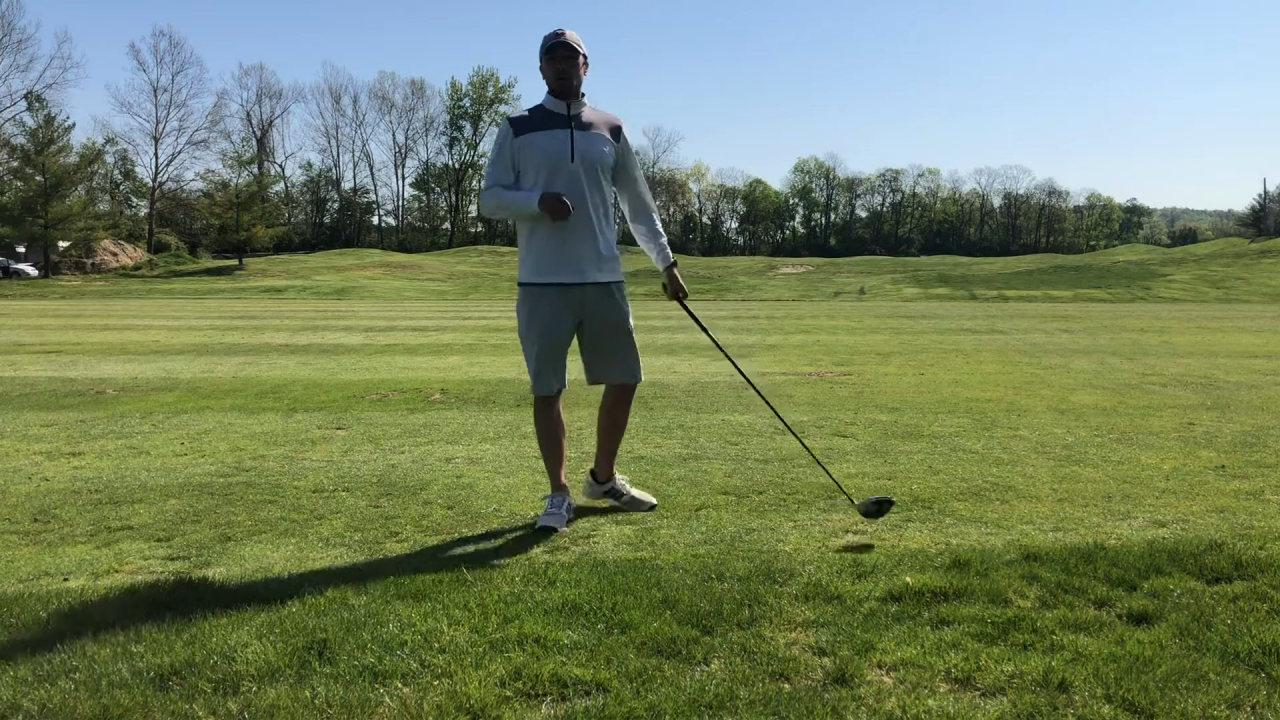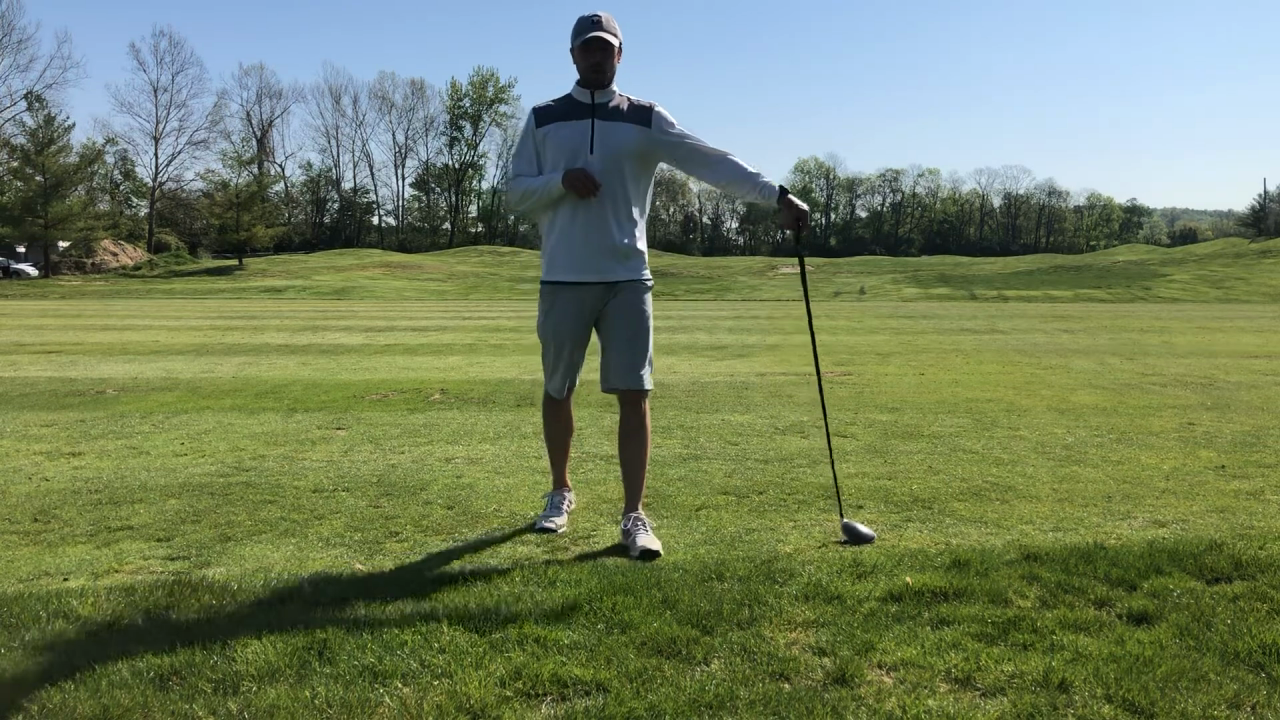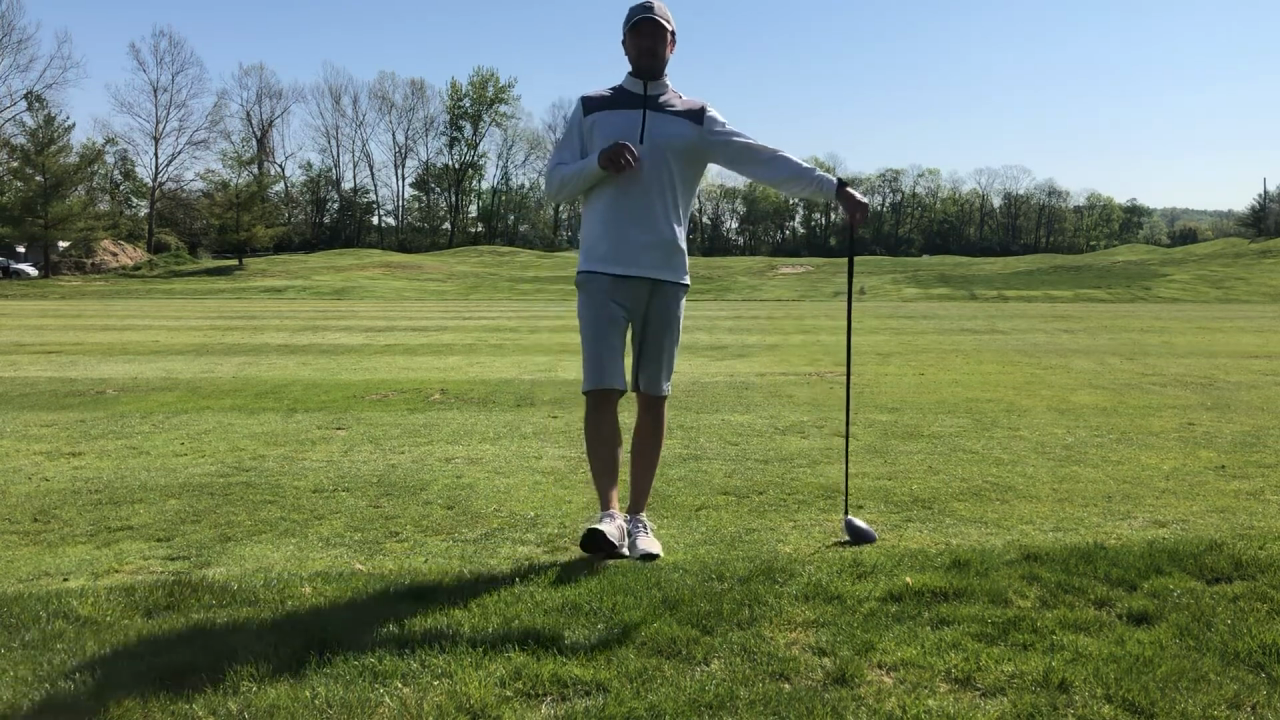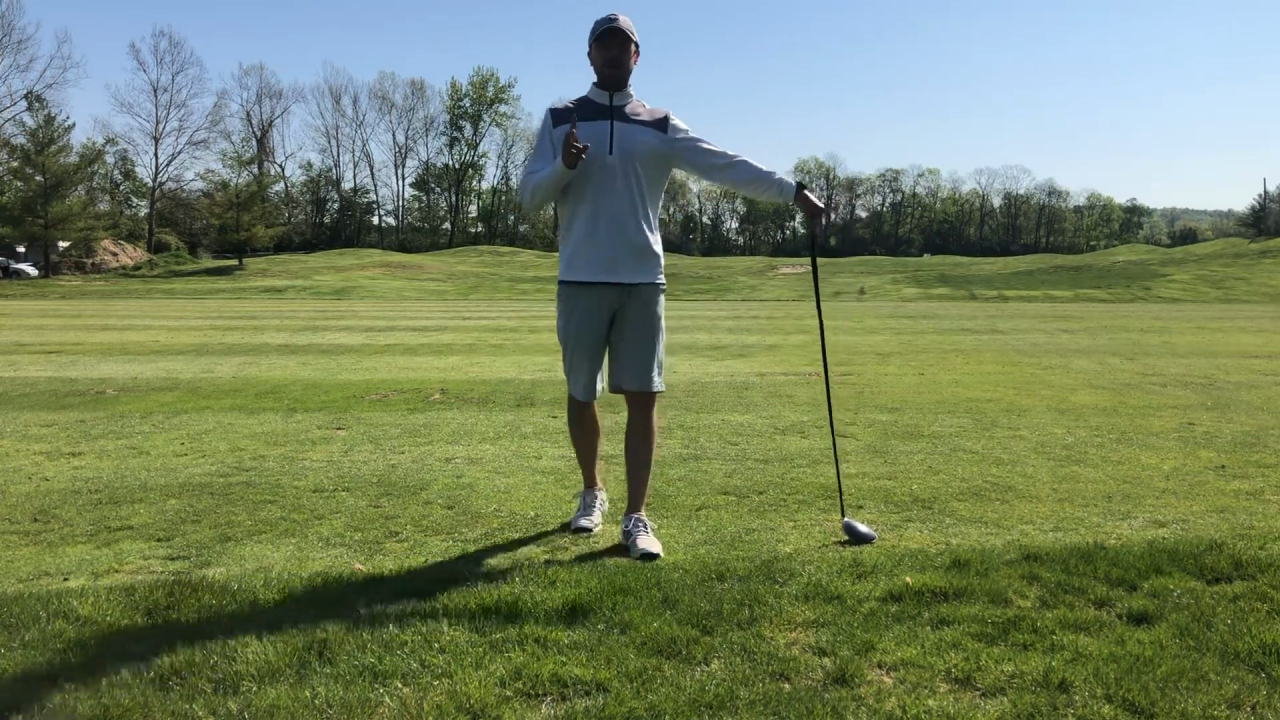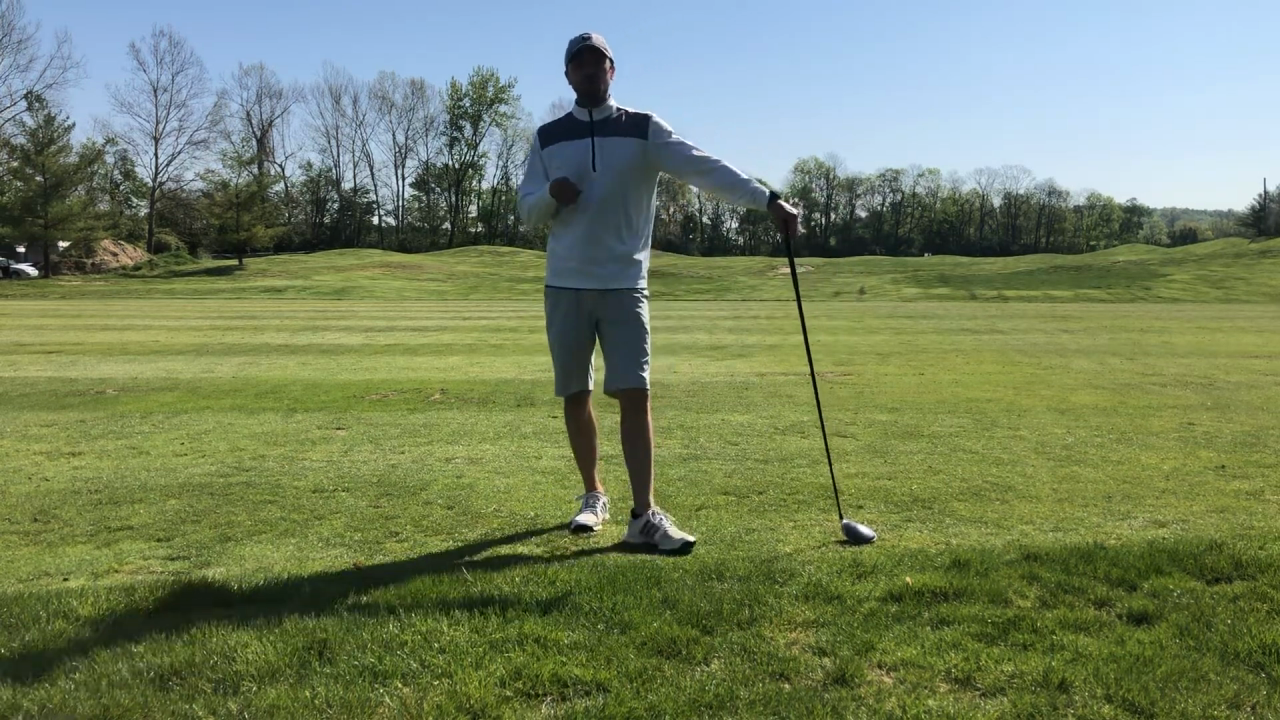
dt=1s
person 1, frame 1
left shoulder: (610, 130)
right shoulder: (517, 128)
left elbow: (638, 203)
right elbow: (490, 198)
left wrist: (666, 264)
right wrist: (538, 200)
left hip: (604, 279)
right hip: (543, 283)
left knee: (623, 383)
right knee: (546, 392)
left ankle: (603, 477)
right ankle: (559, 495)
person 1, frame 2
left shoulder: (645, 118)
right shoulder: (542, 119)
left elbow: (713, 163)
right elbow: (515, 193)
left wrist: (776, 194)
right wrist: (560, 181)
left hip: (627, 278)
right hip: (563, 279)
left knee: (634, 395)
right knee: (557, 393)
left ankle: (633, 516)
right ankle: (561, 491)
person 1, frame 3
left shoulder: (696, 118)
right shoulder: (591, 108)
left elbow: (766, 161)
right elbow: (555, 185)
left wrist: (835, 188)
right wrist: (598, 162)
left hip: (666, 275)
right hip: (603, 272)
left knee: (653, 398)
right knee: (602, 391)
left ankle: (638, 517)
right ankle: (610, 515)
person 1, frame 4
left shoulder: (660, 125)
right shoulder: (560, 119)
left elbow: (726, 165)
right elbow: (529, 196)
left wrist: (792, 190)
right wrist: (564, 164)
left hip: (642, 279)
right hip: (582, 279)
left knee: (642, 397)
right knee: (581, 394)
left ankle: (637, 517)
right ankle: (592, 492)
person 1, frame 5
left shoulder: (644, 129)
right shoulder: (548, 136)
left elbow: (705, 168)
right elbow: (527, 211)
left wrist: (767, 199)
right wrist: (551, 193)
left hip: (624, 284)
right hip: (566, 285)
left knee: (634, 394)
right knee: (576, 393)
left ankle: (645, 515)
right ankle: (593, 496)
